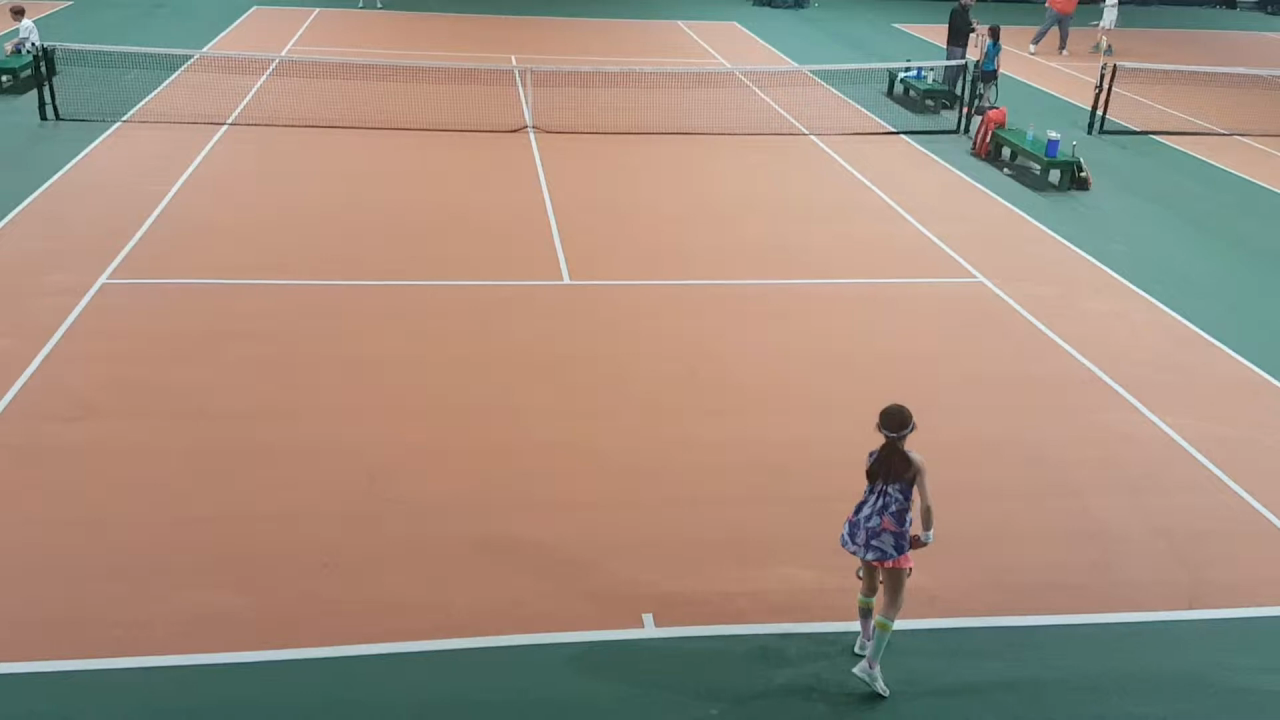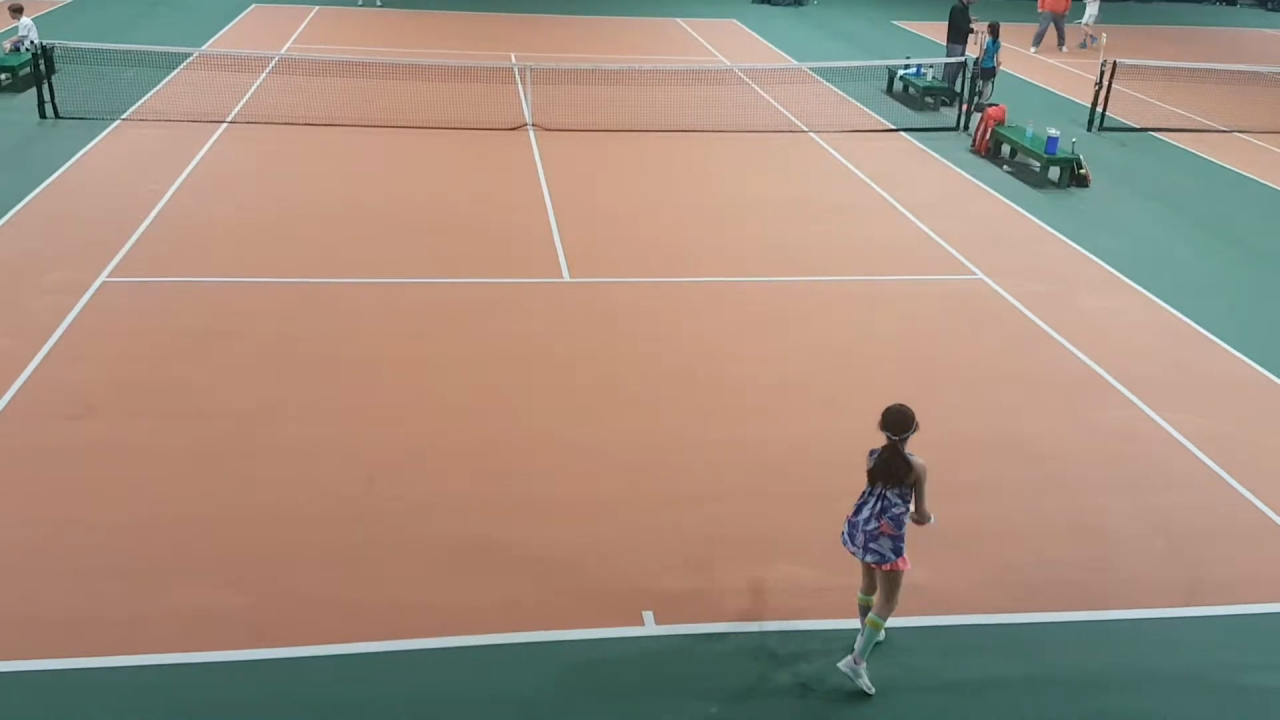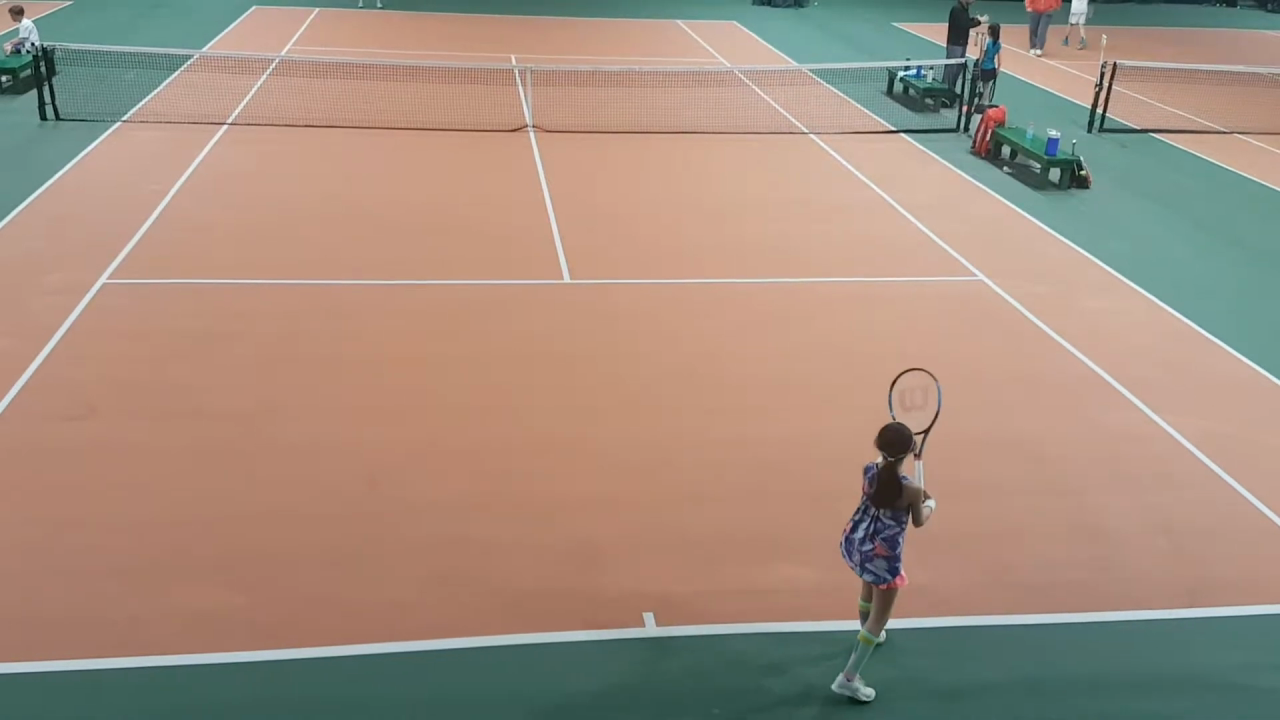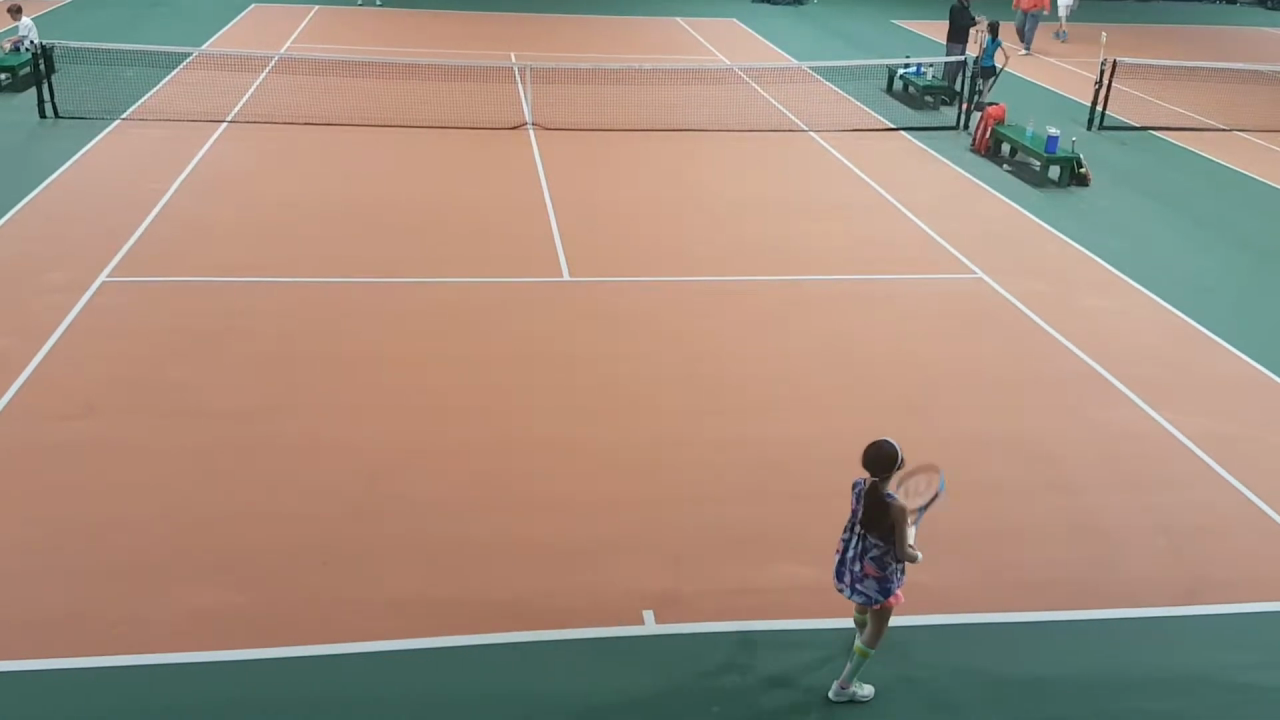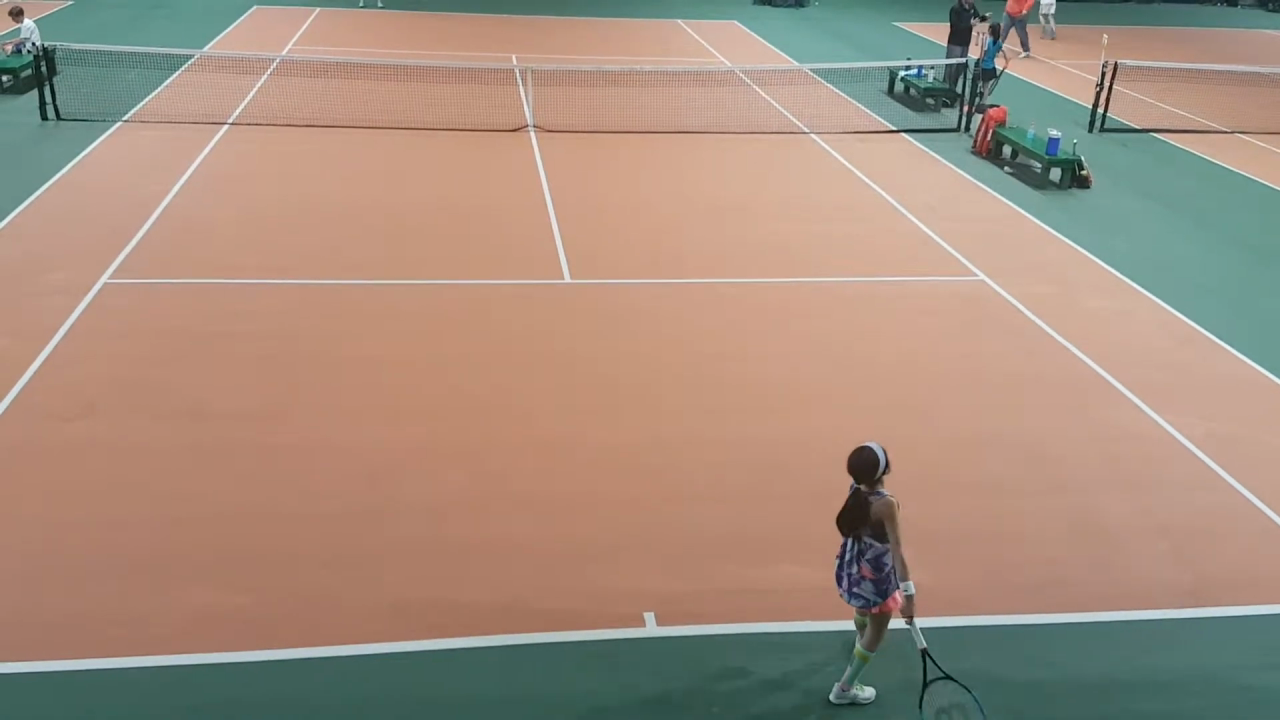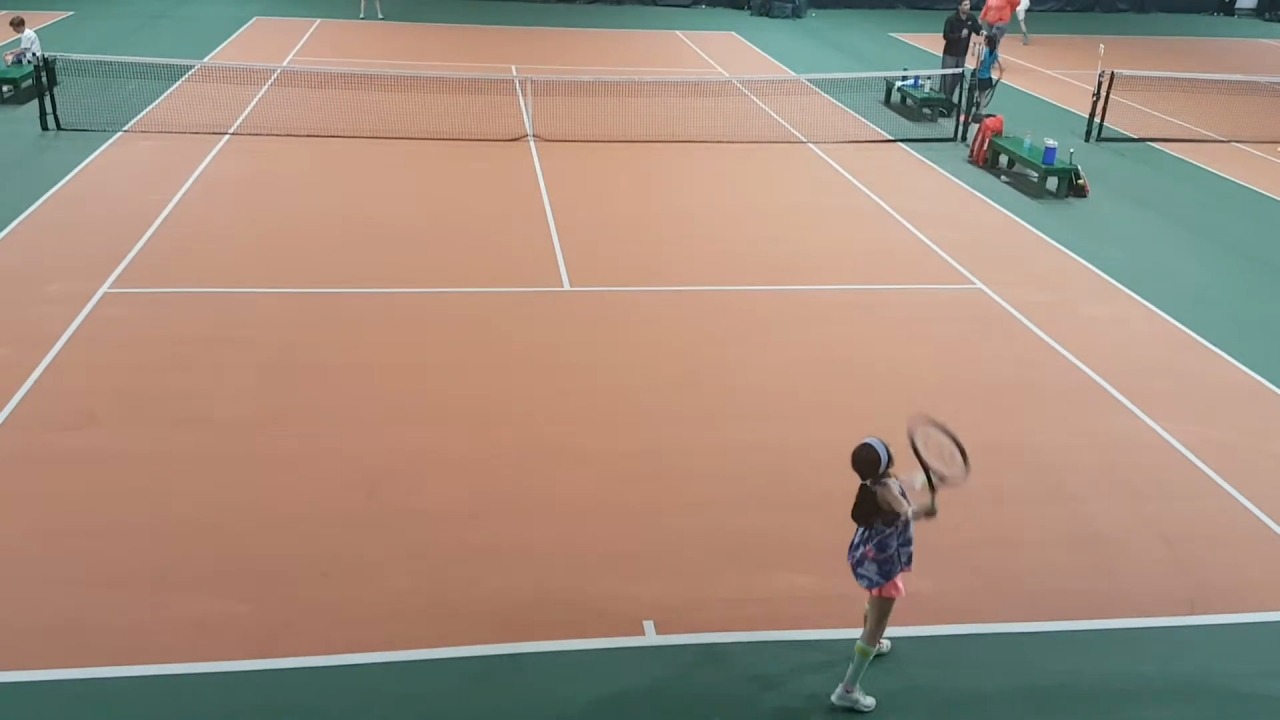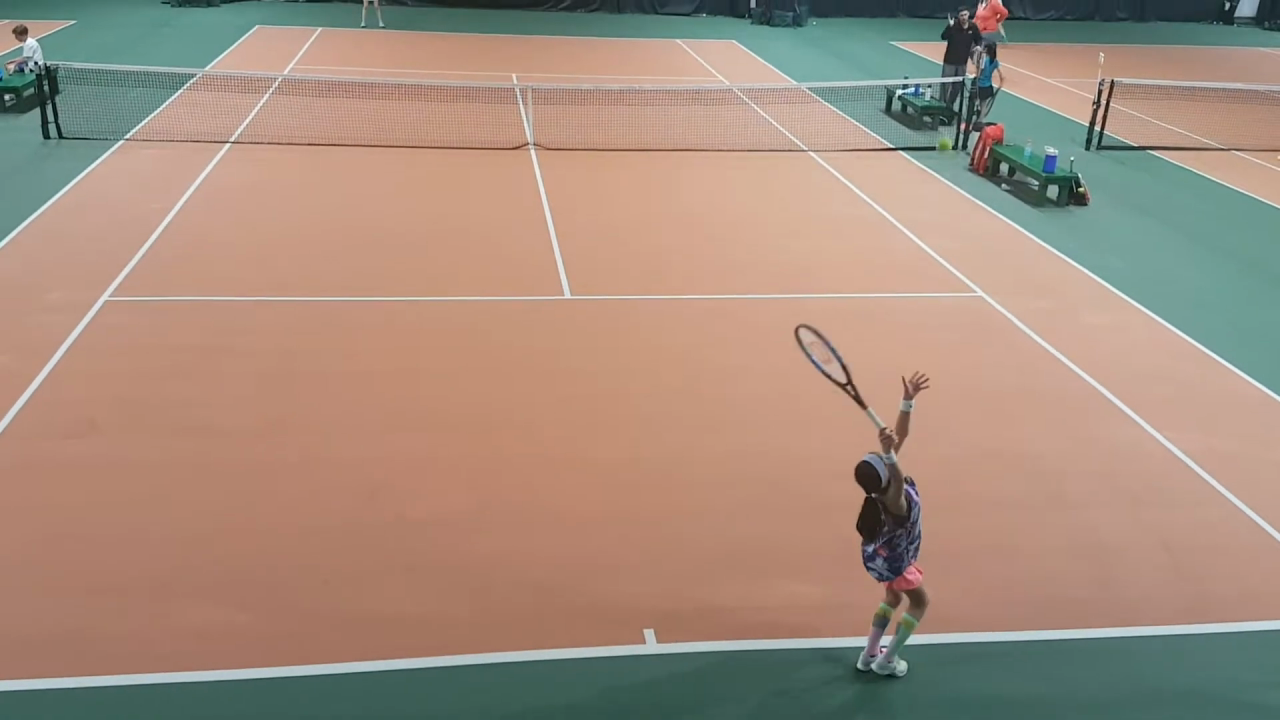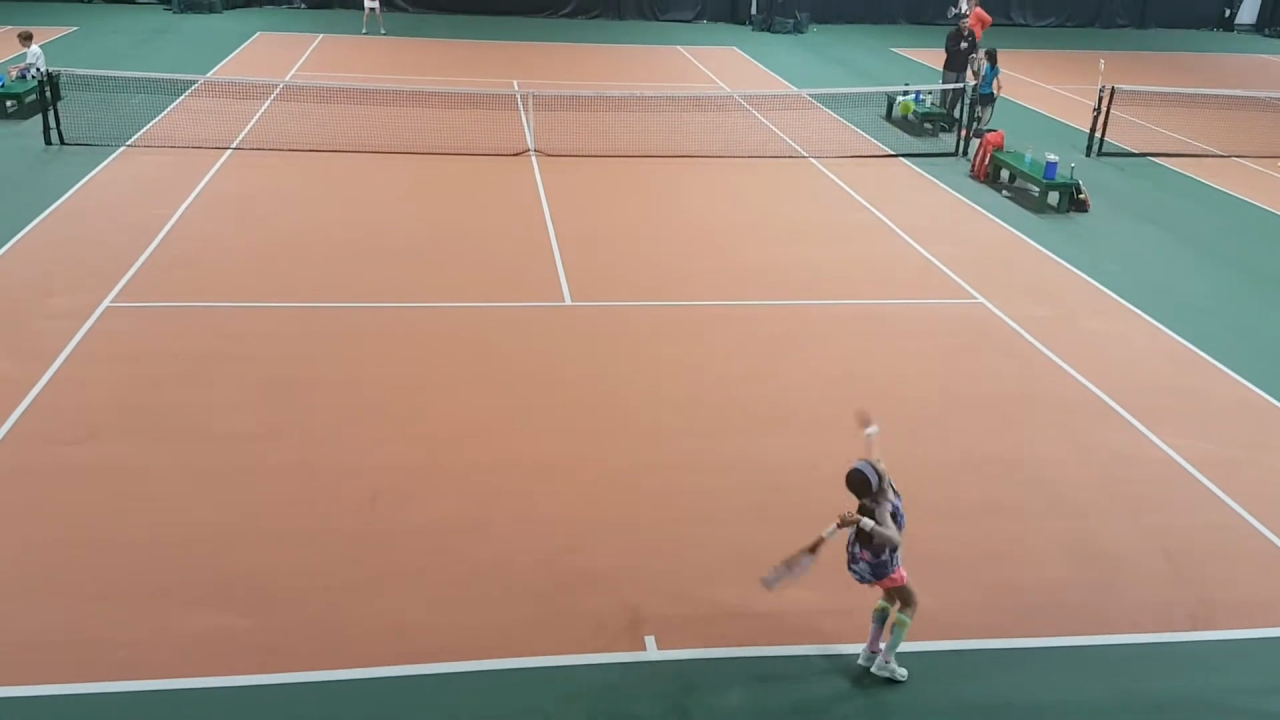
dt=0.4s
person 1, frame 1
left shoulder: (873, 458)
right shoulder: (915, 462)
right elbow: (925, 504)
right wrist: (927, 535)
left hip: (861, 527)
right hip: (888, 535)
left knee: (869, 584)
right knee: (893, 600)
left ankle: (866, 637)
right ankle: (871, 663)
person 1, frame 2
left shoulder: (873, 456)
right shoulder: (916, 466)
right elbow: (921, 511)
right wrist: (926, 519)
left hip: (859, 526)
right hip: (886, 535)
left knee: (869, 582)
right knee: (887, 601)
left ankle: (867, 633)
right ankle: (856, 660)
person 1, frame 3
left shoulder: (868, 471)
right shoulder: (912, 490)
right elbow: (918, 522)
right wrist: (930, 503)
left hip: (855, 542)
right hip: (883, 554)
left knee: (869, 589)
right knee: (879, 616)
left ankle: (869, 634)
right ankle: (848, 679)
person 1, frame 4
left shoulder: (858, 487)
right shoulder: (897, 508)
right elbow: (901, 552)
right wrist: (916, 555)
left hip: (849, 562)
right hip: (876, 573)
left knee: (863, 605)
right knee: (877, 630)
left ankle: (861, 637)
right ankle: (844, 686)
person 1, frame 5
left shoulder: (856, 492)
right shoulder: (886, 504)
right elbow: (896, 549)
right wrist: (908, 592)
left hip: (850, 569)
right hip: (874, 577)
left knee: (864, 608)
right knee: (876, 633)
left ankle: (862, 639)
right ankle: (845, 688)
person 1, frame 6
left shoulder: (879, 483)
right shoulder: (889, 486)
right elbow: (905, 513)
right wrist: (919, 512)
left hip: (868, 557)
right hip: (881, 565)
left knee: (876, 614)
right knee: (876, 623)
left ankle: (871, 644)
right ankle: (847, 691)
person 1, frame 7
left shoulder: (886, 483)
right shoulder: (893, 498)
left elbow: (900, 434)
right elbow: (896, 476)
left wrist: (908, 399)
right wrist: (887, 453)
left hip: (884, 555)
right hip: (895, 562)
left knee: (892, 598)
right knee: (919, 603)
left ankle: (870, 653)
right ankle: (887, 659)
person 1, frame 8
right shoulder: (880, 507)
left elbow: (871, 447)
right elbow: (893, 541)
left wrist: (871, 429)
right wrist: (864, 523)
left hip: (867, 561)
right hip: (878, 564)
left knee: (890, 595)
right knee: (909, 603)
left ankle: (870, 651)
right ankle: (884, 662)
